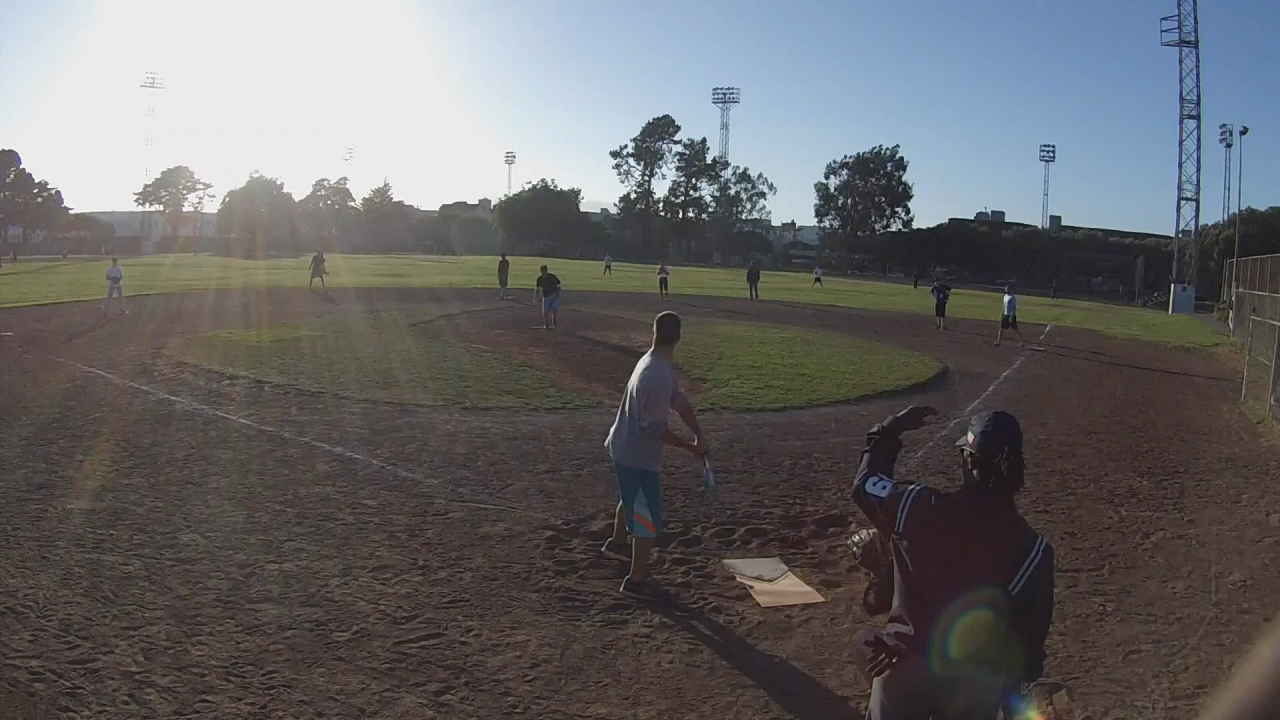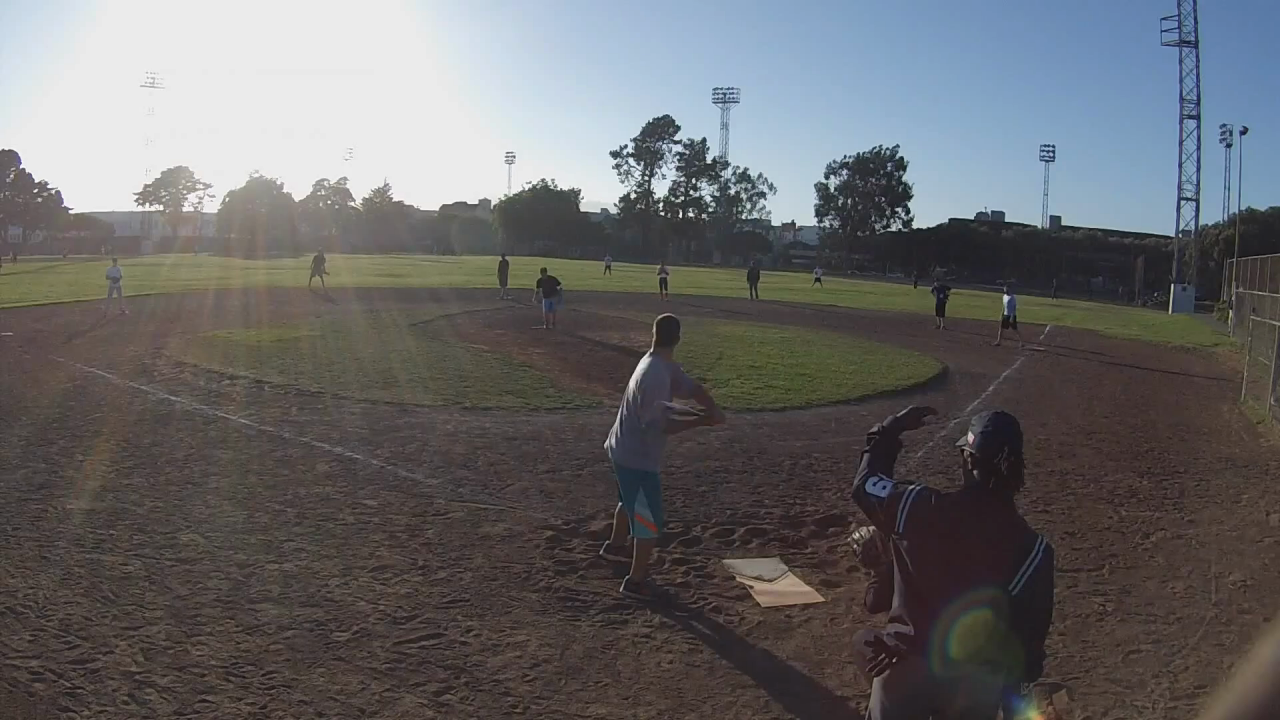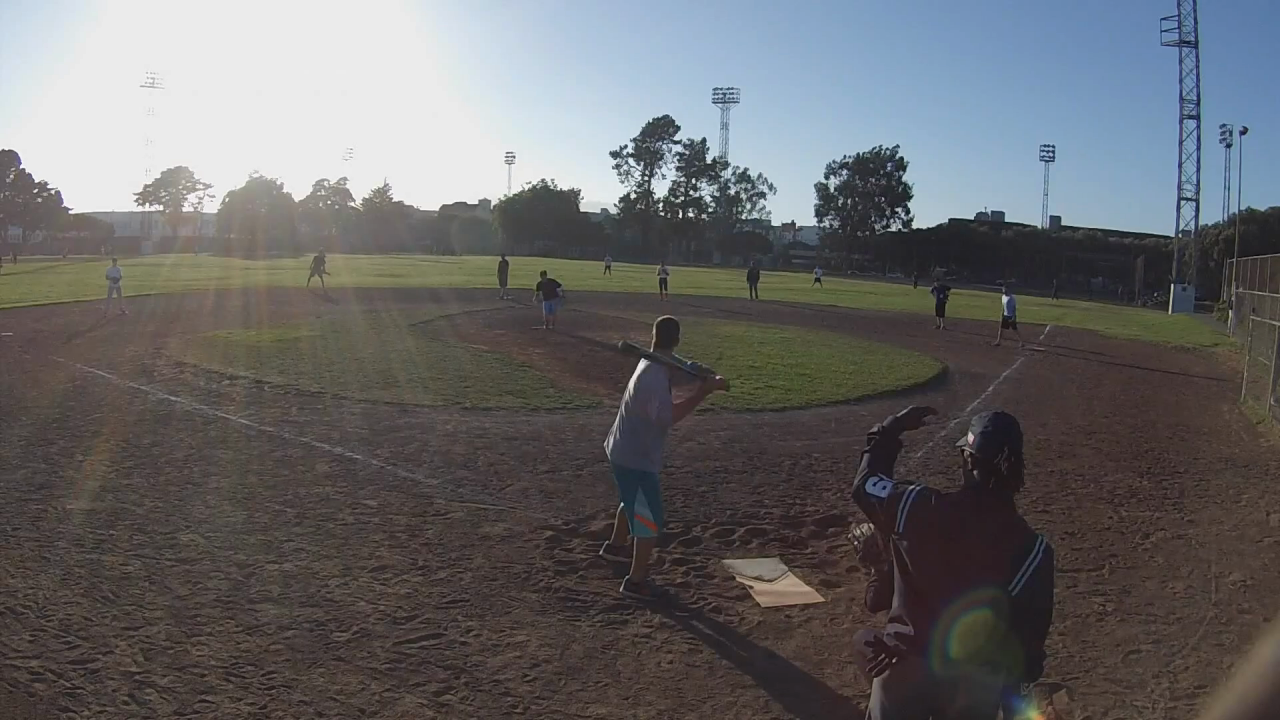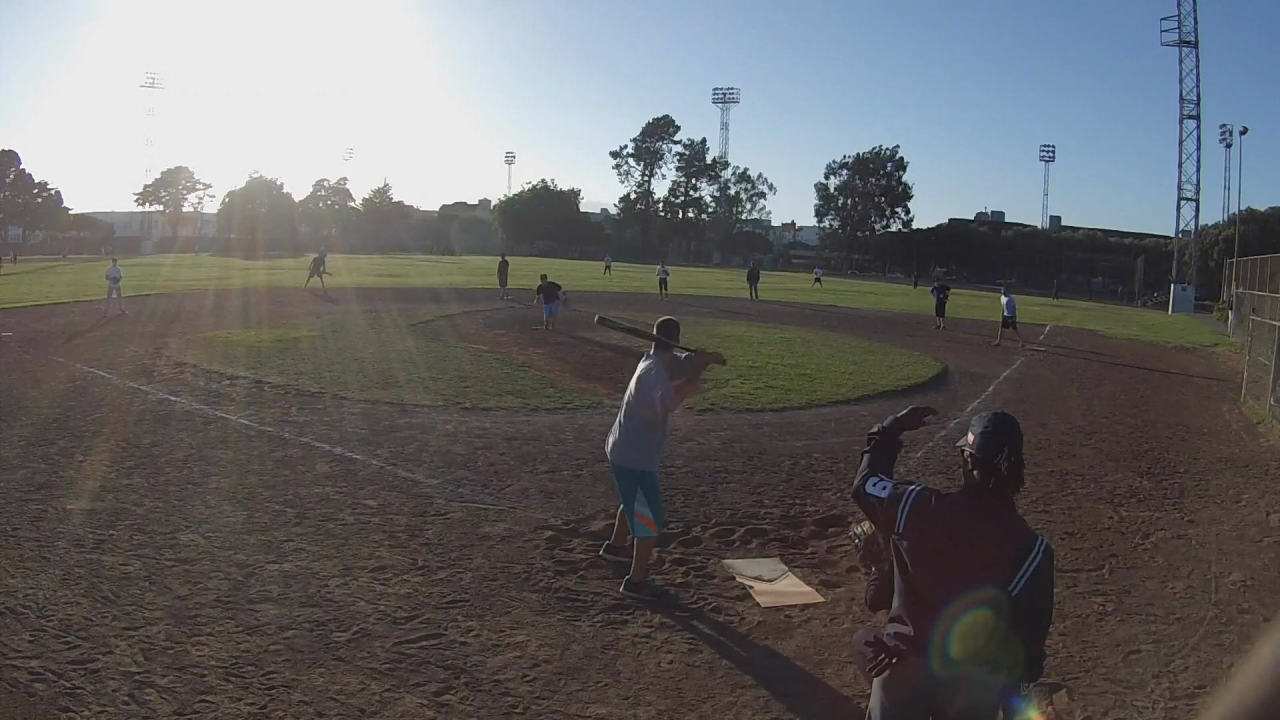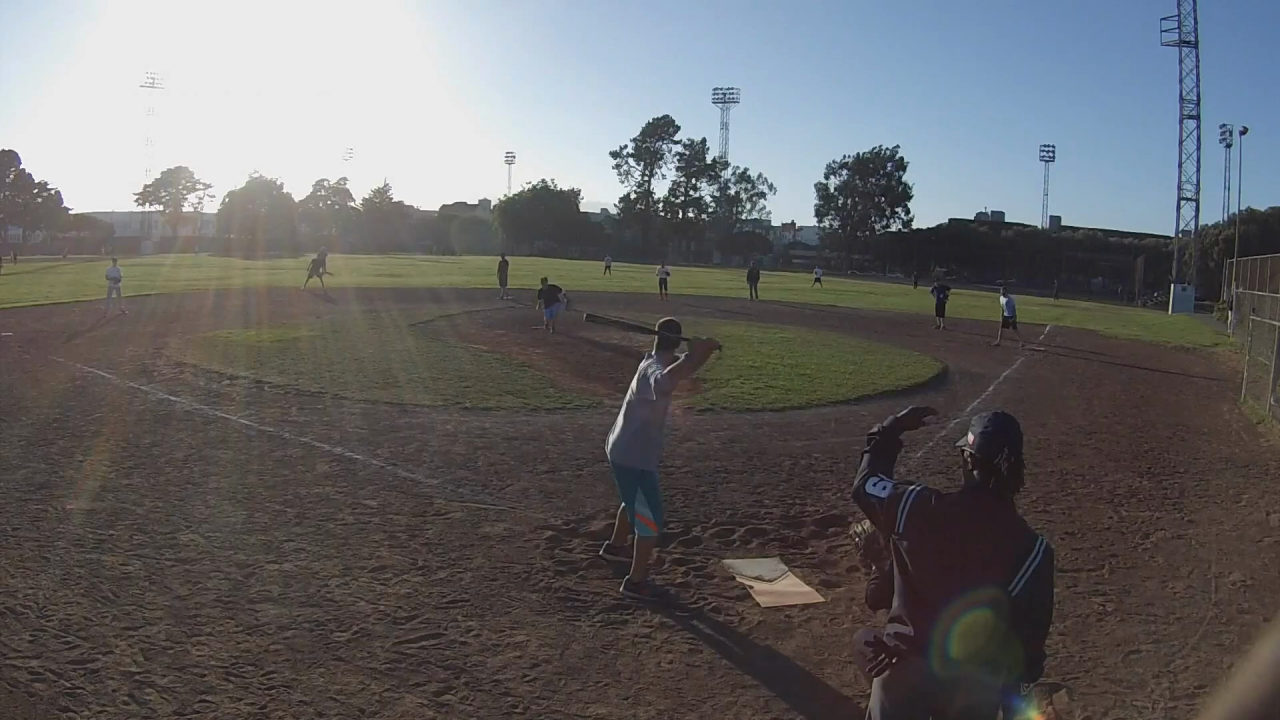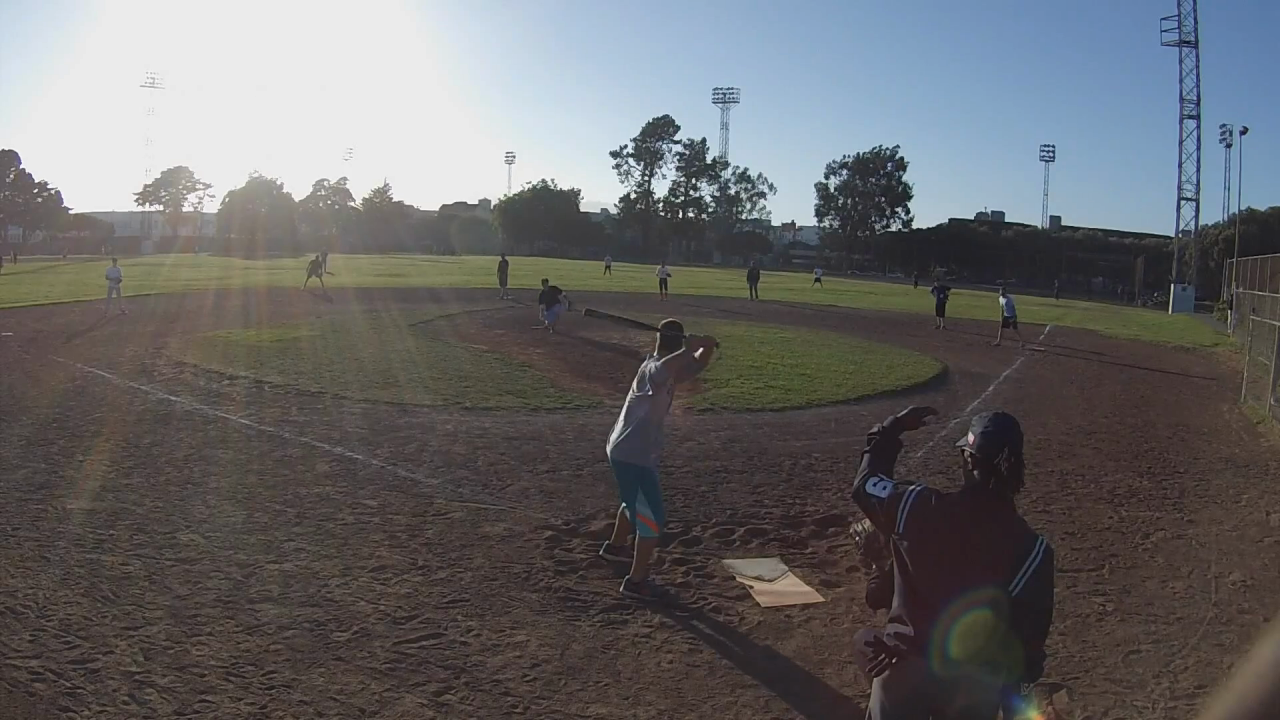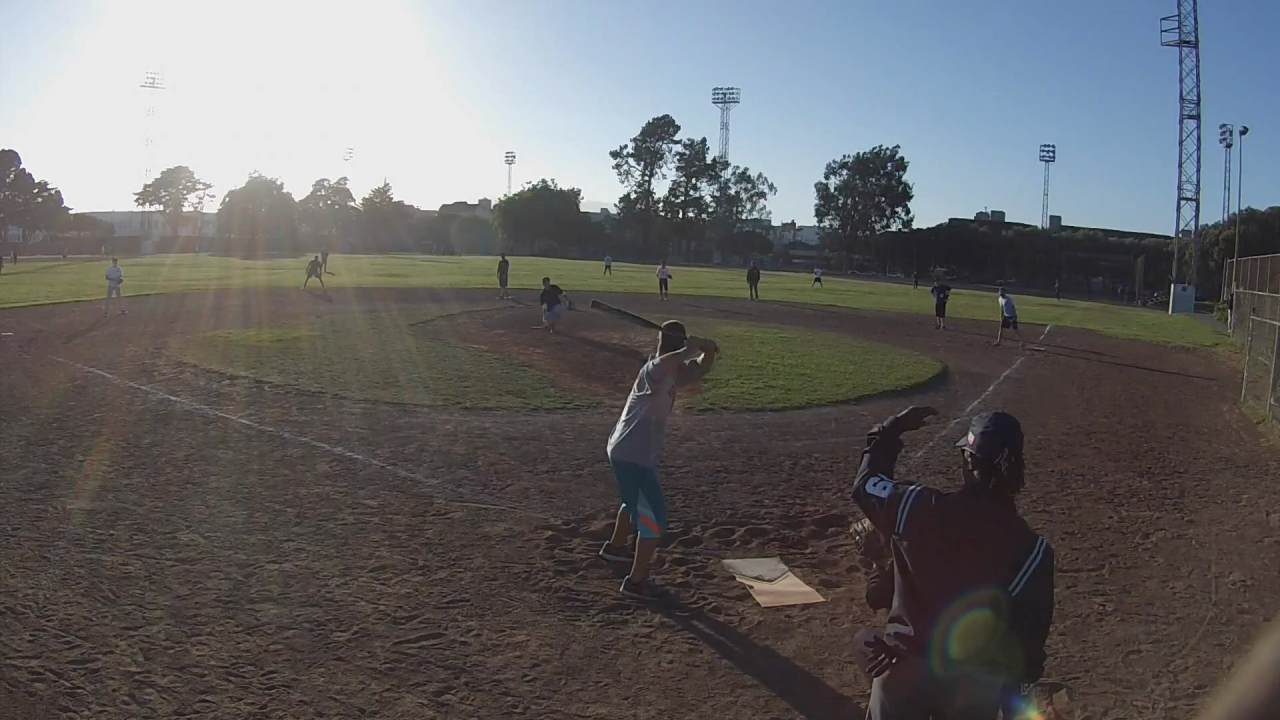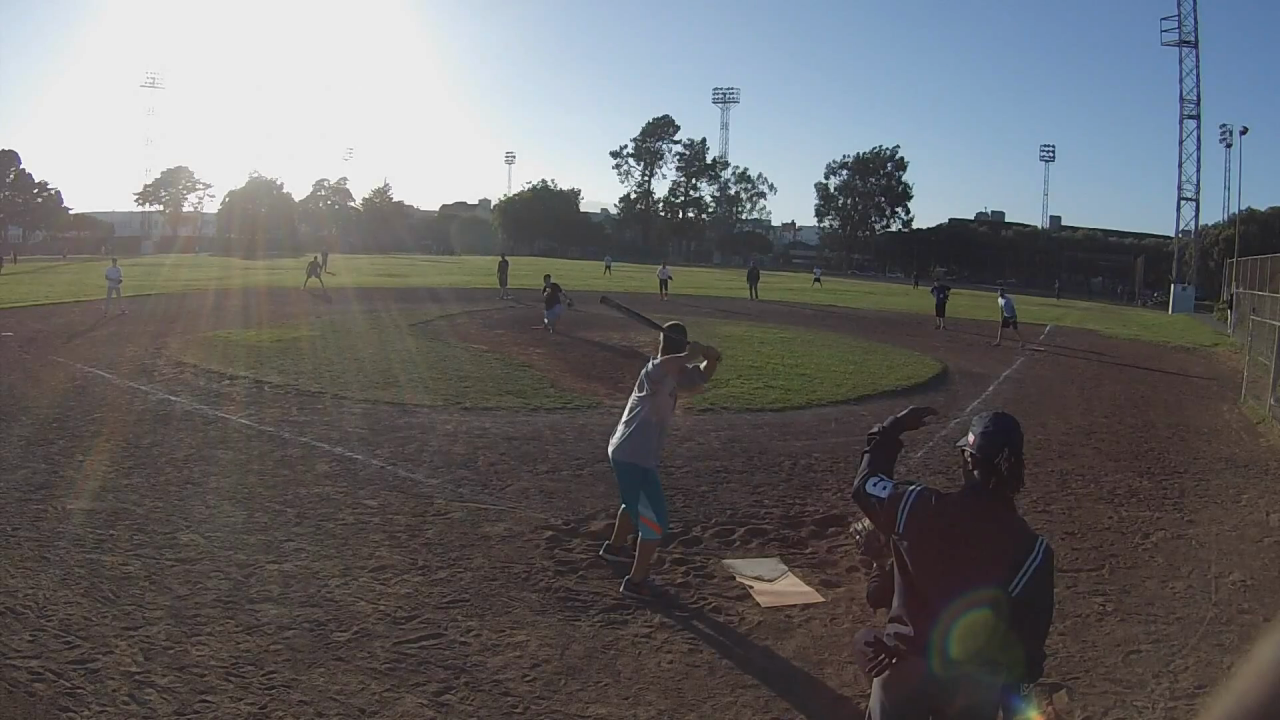
dt=0.1s
person 1, frame 1
left shoulder: (919, 509)
right shoulder: (1031, 550)
left elbow: (865, 484)
right elbow: (1030, 634)
left wrist: (890, 430)
right wrist: (1016, 692)
left hip: (907, 671)
right hip: (978, 684)
person 1, frame 2
left shoulder: (919, 509)
right shoulder: (1031, 550)
left elbow: (865, 485)
right elbow: (1031, 634)
left wrist: (890, 430)
right wrist: (1016, 693)
left hip: (907, 671)
right hip: (978, 684)
person 1, frame 3
left shoulder: (919, 509)
right shoulder: (1031, 550)
left elbow: (866, 484)
right elbow: (1029, 634)
left wrist: (890, 430)
right wrist: (1016, 690)
left hip: (907, 671)
right hip: (978, 684)
person 1, frame 4
left shoulder: (918, 509)
right shoulder: (1031, 550)
left elbow: (866, 485)
right elbow: (1030, 635)
left wrist: (890, 430)
right wrist: (1015, 687)
left hip: (906, 671)
right hip: (977, 684)
person 1, frame 5
left shoulder: (919, 509)
right shoulder: (1031, 551)
left elbow: (865, 485)
right elbow: (1030, 636)
left wrist: (890, 430)
right wrist: (1017, 688)
left hip: (906, 671)
right hip: (978, 684)
person 1, frame 6
left shoulder: (919, 509)
right shoulder: (1031, 550)
left elbow: (865, 485)
right elbow: (1031, 636)
left wrist: (890, 430)
right wrist: (1017, 689)
left hip: (906, 671)
right hip: (978, 683)
person 1, frame 7
left shoulder: (919, 509)
right shoulder: (1032, 551)
left elbow: (865, 485)
right elbow: (1030, 636)
left wrist: (891, 430)
right wrist: (1017, 690)
left hip: (906, 671)
right hip: (978, 685)
person 1, frame 8
left shoulder: (919, 509)
right shoulder: (1031, 551)
left elbow: (866, 485)
right elbow: (1031, 636)
left wrist: (890, 431)
right wrist: (1016, 691)
left hip: (906, 672)
right hip: (977, 685)
person 2, frame 1
left shoulder: (661, 366)
right shoulder: (656, 374)
left elbow: (680, 402)
right elbow: (653, 428)
left wrist: (698, 434)
right wrist: (688, 445)
left hip: (625, 447)
right hip: (638, 454)
left knee: (632, 501)
right knee: (649, 517)
left ankle: (616, 543)
right ankle: (636, 581)
person 2, frame 2
left shoulder: (660, 364)
right shoulder: (656, 374)
left elbow: (692, 386)
right elbow: (656, 424)
left wrist: (712, 409)
right wrist: (701, 420)
left hip: (625, 448)
right hip: (638, 455)
left knee: (631, 502)
right knee: (649, 517)
left ankle: (615, 546)
right ankle: (637, 582)
person 2, frame 3
left shoulder: (661, 364)
right shoulder: (653, 373)
right elbow: (664, 418)
left wrist: (711, 382)
right wrist: (701, 393)
left hip: (625, 449)
right hip: (635, 456)
left knee: (632, 503)
right knee: (650, 518)
left ankle: (615, 545)
right ankle: (636, 581)
person 2, frame 4
left shoulder: (666, 362)
right shoulder: (654, 372)
left elbow: (692, 365)
right elbow: (667, 404)
left wrist: (706, 358)
right wrist: (698, 368)
left hip: (625, 449)
right hip: (634, 455)
left knee: (633, 503)
right knee: (650, 518)
left ankle: (615, 545)
right ankle: (636, 581)
person 2, frame 5
left shoulder: (660, 364)
right shoulder: (654, 368)
left elbow: (694, 362)
right elbow: (665, 384)
left wrist: (707, 346)
right wrist: (692, 351)
left hip: (627, 449)
right hip: (633, 455)
left knee: (635, 502)
right knee: (651, 517)
left ankle: (615, 545)
right ankle: (636, 581)
person 2, frame 6
left shoulder: (662, 363)
right shoulder: (654, 367)
left elbow: (696, 365)
right elbow: (664, 372)
left wrist: (706, 347)
right wrist: (687, 349)
left hip: (627, 449)
right hip: (633, 454)
left knee: (635, 502)
right knee: (652, 517)
left ankle: (615, 545)
right ankle: (636, 581)
person 2, frame 7
left shoulder: (673, 369)
right shoulder: (656, 368)
left elbow: (701, 369)
right elbow: (660, 368)
left wrist: (708, 351)
right wrist: (688, 351)
left hip: (629, 450)
right hip: (633, 454)
left knee: (636, 503)
right knee: (654, 518)
left ankle: (615, 546)
right ankle: (636, 581)
person 2, frame 8
left shoulder: (675, 372)
right shoulder: (657, 370)
left elbow: (702, 377)
right elbow: (660, 368)
left wrist: (711, 359)
right wrist: (689, 355)
left hip: (629, 451)
right hip: (634, 455)
left knee: (635, 503)
right knee: (655, 519)
left ankle: (615, 546)
right ankle: (636, 581)
